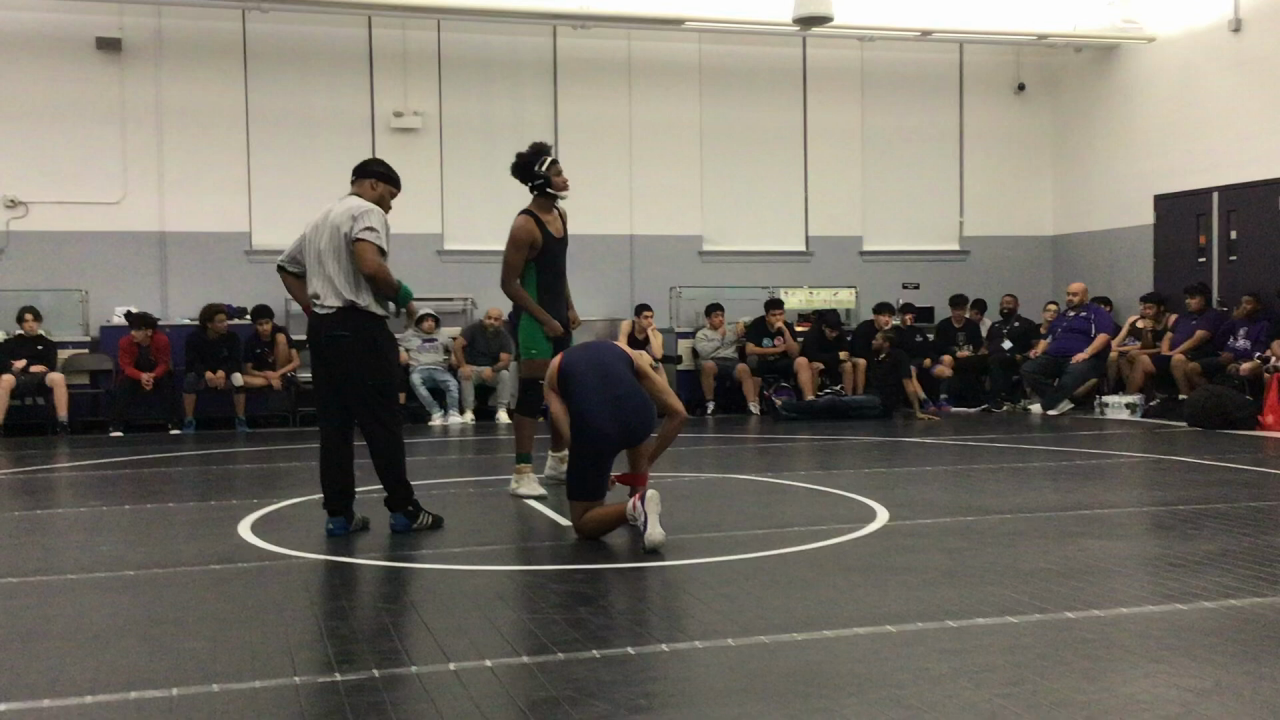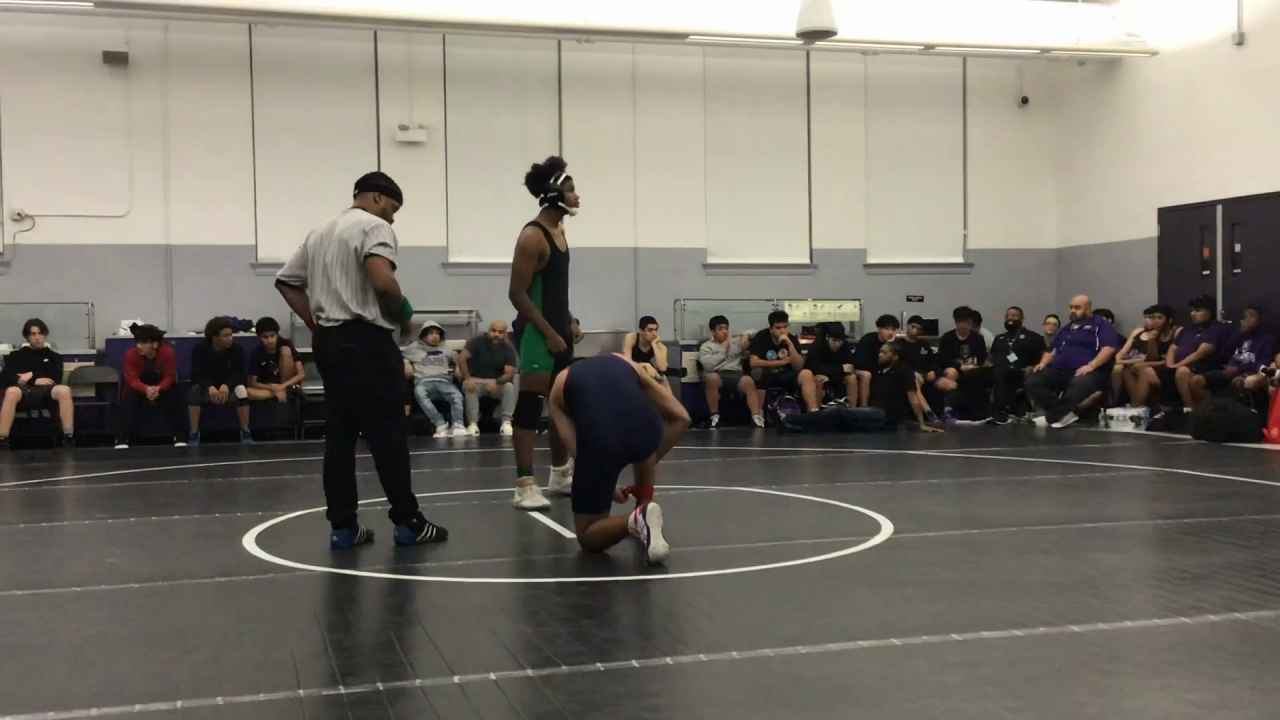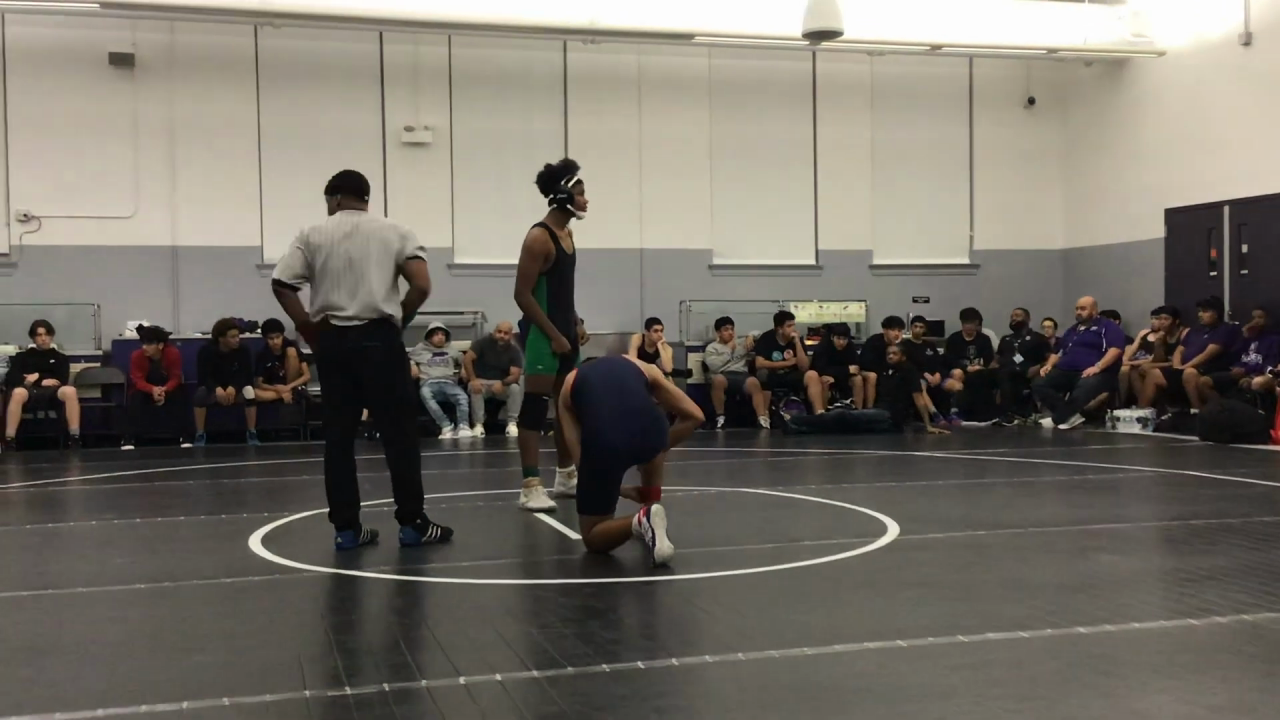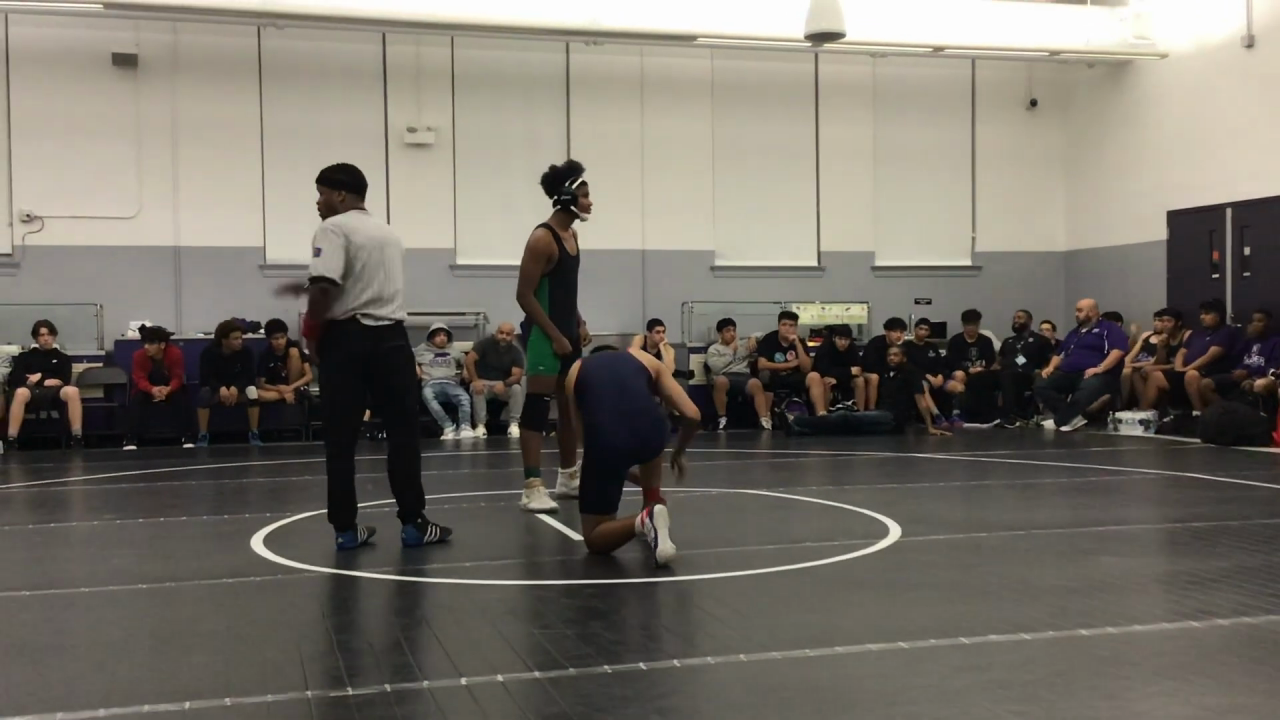
dt=0.4s
person 1, frame 1
left shoulder: (319, 220)
right shoulder: (367, 212)
left elbow: (287, 267)
right elbow: (370, 266)
left wrist: (311, 306)
right wrist: (401, 294)
left hip: (323, 328)
right hip: (359, 328)
left knee: (334, 424)
right knee: (382, 421)
left ankle: (339, 514)
right ankle: (403, 509)
person 1, frame 2
left shoulder: (319, 233)
right shoulder: (374, 227)
left elbow: (286, 282)
right elbow: (382, 282)
left wrist: (315, 322)
right wrist: (403, 312)
left hip: (328, 340)
right hip: (364, 340)
left knee: (339, 434)
right knee: (387, 433)
left ankle: (342, 526)
right ankle: (407, 521)
person 1, frame 3
left shoulder: (312, 235)
right shoulder: (393, 232)
left elbow: (281, 285)
right elbow: (422, 285)
left wrist: (308, 329)
right wrist: (399, 317)
left hip: (332, 340)
right hip: (378, 339)
left knee: (339, 437)
right knee: (399, 433)
left ankle: (346, 527)
right ankle: (413, 523)
person 1, frame 4
left shoulder: (333, 228)
right shoulder: (386, 232)
left elbow: (329, 284)
left wrist: (312, 326)
right wrist: (313, 289)
left hip: (347, 339)
right hip: (391, 337)
left knee: (341, 438)
right knee: (403, 432)
left ankle: (346, 528)
right ankle: (414, 523)
person 2, frame 1
left shoulder: (559, 215)
right shoulder: (525, 225)
right elbow: (509, 283)
left wrist: (569, 307)
right wrist: (544, 319)
left hip: (558, 315)
right hip: (534, 319)
right knee: (531, 391)
left ankle: (559, 460)
right ankle: (522, 473)
person 2, frame 2
left shoulder: (559, 231)
right shoulder: (533, 236)
right elbow: (517, 294)
left wrist: (569, 322)
right wrist: (549, 334)
left hip: (559, 330)
right hip: (537, 333)
right knee: (530, 405)
left ankle: (561, 474)
right ankle: (525, 485)
person 2, frame 3
left shoulder: (567, 233)
right shoulder: (538, 237)
right elbow: (523, 294)
left wrist: (576, 323)
right wrist: (553, 335)
left hip: (565, 331)
right hip: (542, 334)
left knee: (568, 404)
right knee: (535, 406)
left ankle: (566, 476)
right ankle: (530, 486)
person 2, frame 4
left shoulder: (572, 235)
right shoulder: (542, 238)
right elbow: (524, 295)
left wrist: (579, 324)
right wrist: (554, 336)
left hip: (568, 332)
right hip: (544, 335)
left knee: (570, 406)
right knee: (537, 407)
left ankle: (568, 476)
right ankle: (532, 487)
person 3, frame 1
left shoulder: (555, 367)
right shoulder: (623, 350)
left elbow: (570, 433)
right elbow: (677, 413)
left wrist: (598, 474)
right wrist: (648, 461)
left hip: (592, 427)
right hip: (638, 415)
left knee: (583, 523)
left ankle: (635, 506)
right ankle: (639, 499)
person 3, frame 2
left shoulder: (561, 383)
right shoulder: (625, 363)
left elbow: (578, 450)
right elbow: (681, 417)
left wrist: (609, 490)
right wrist: (652, 459)
left hip: (599, 440)
right hip: (646, 429)
left knee: (587, 536)
left ankle: (637, 519)
right ankle: (644, 508)
person 3, frame 3
left shoulder: (571, 382)
right shoulder: (639, 365)
left elbow: (581, 460)
right elbow: (695, 416)
left wrist: (623, 491)
left hip: (603, 442)
right hip: (649, 431)
left knee: (593, 538)
left ankle: (641, 521)
right ankle: (651, 509)
person 3, frame 4
left shoulder: (577, 371)
right shoulder: (645, 359)
right elbow: (692, 415)
left wrist: (630, 474)
right wrist: (678, 453)
left hip: (606, 440)
right hip: (650, 431)
left knee: (595, 538)
left ankle: (644, 521)
right ankle: (651, 514)
